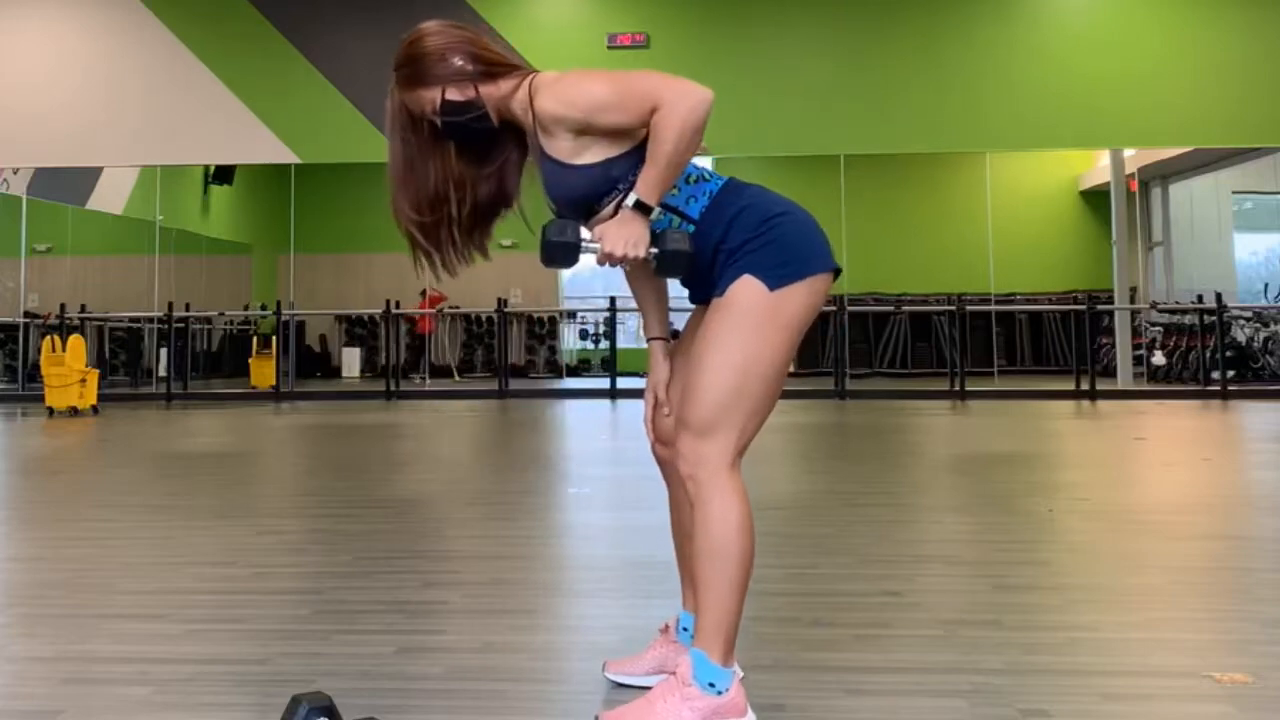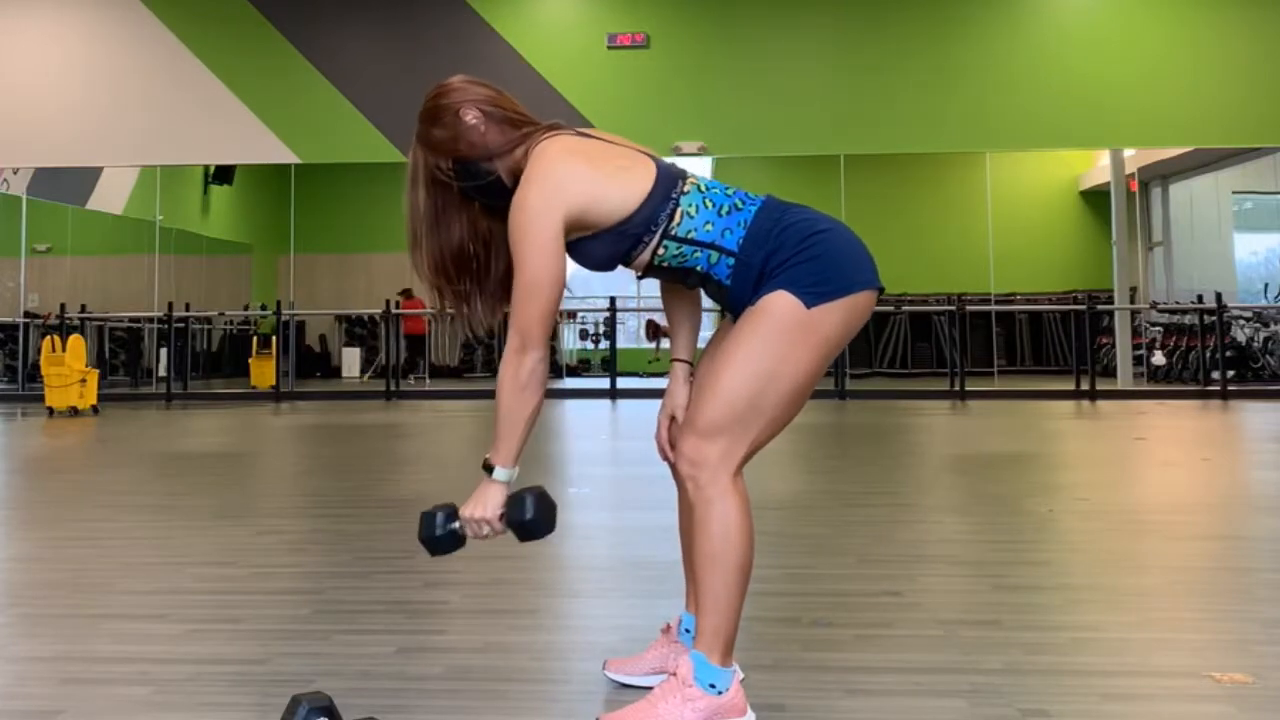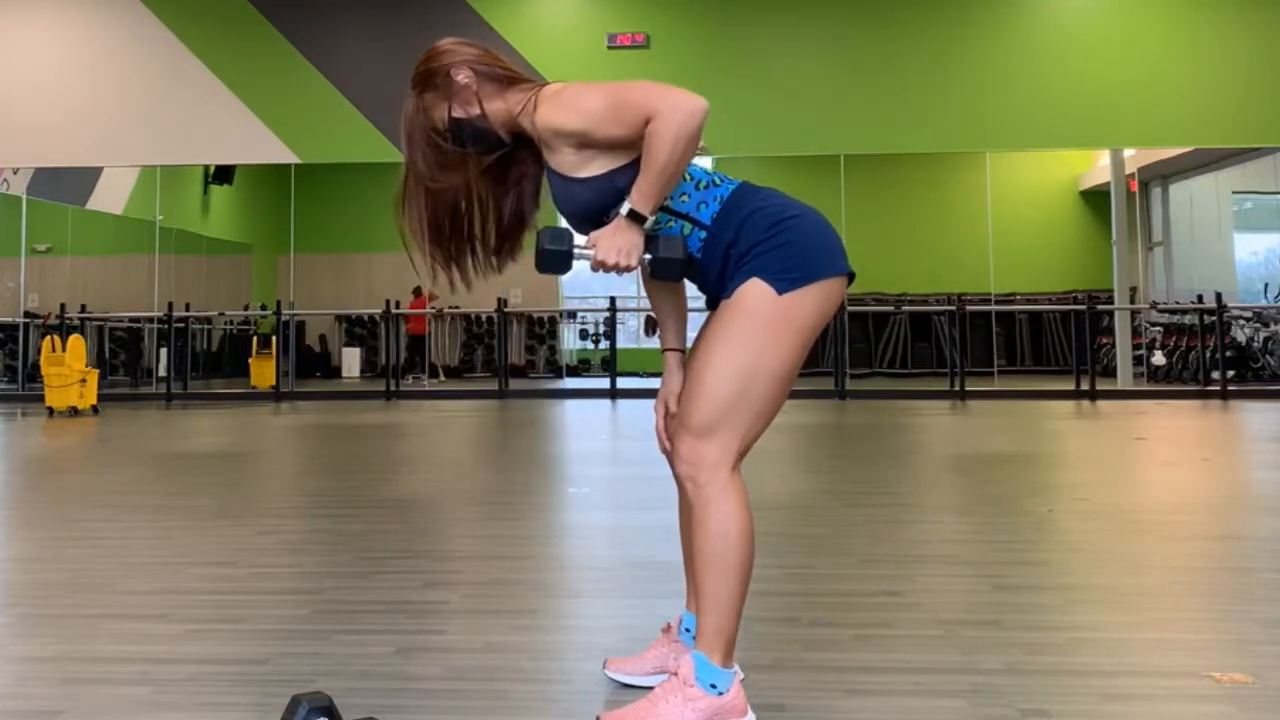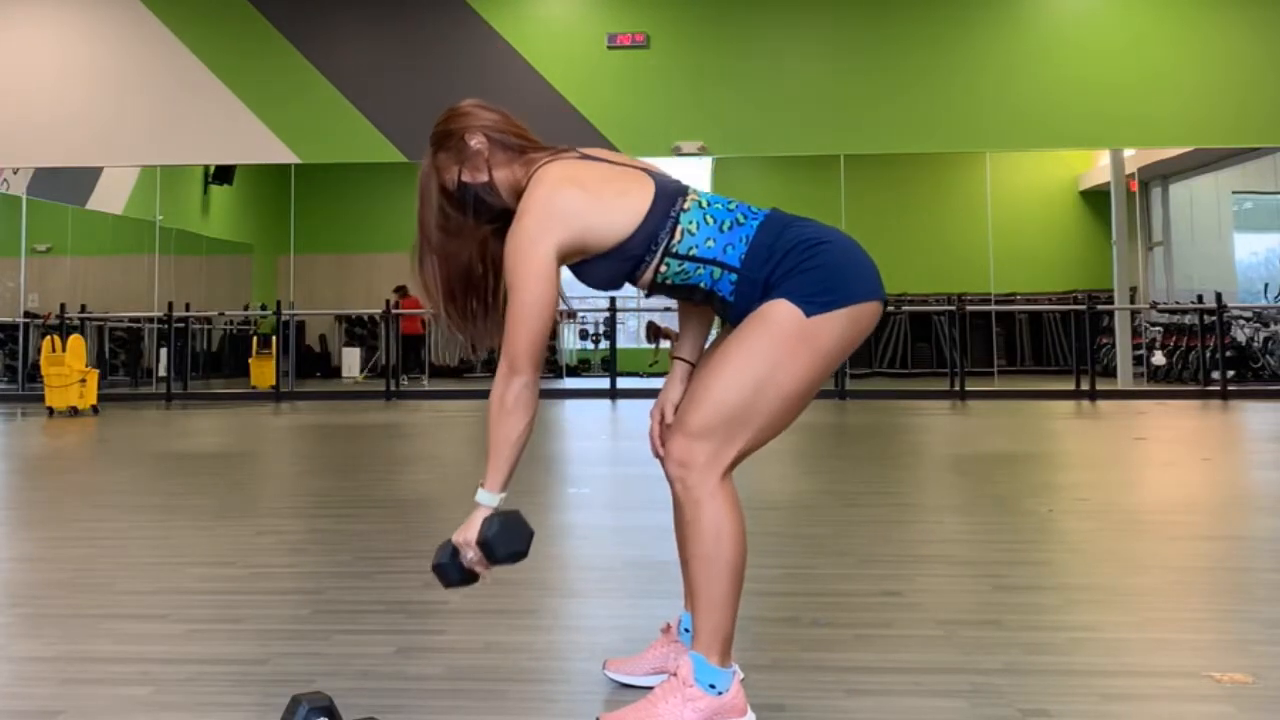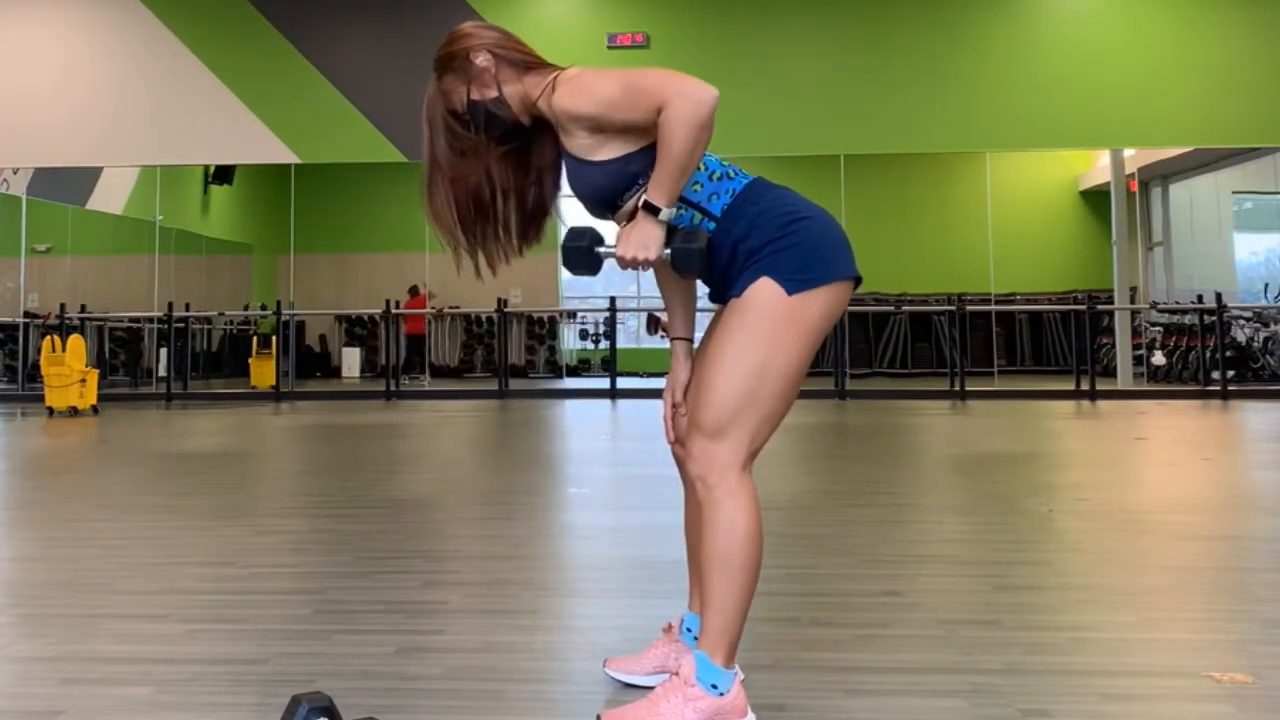
dt=1s
person 1, frame 1
left shoulder: (555, 98)
right shoulder: (534, 135)
left elbow: (688, 99)
right elbow: (631, 246)
left wrist: (638, 212)
right wrist: (660, 351)
left hip: (768, 249)
right hip: (742, 262)
left knee: (704, 455)
right knee: (674, 448)
right ankle: (692, 637)
person 1, frame 2
left shoulder: (540, 187)
right shoulder: (572, 156)
left elbow: (528, 352)
left wrist: (496, 477)
right wrist: (681, 373)
left hip: (814, 269)
right hip: (803, 270)
left knee: (706, 457)
right knee: (692, 450)
right ankle: (695, 640)
person 1, frame 3
left shoulder: (556, 112)
right shoulder: (541, 146)
left elbow: (683, 109)
right elbow: (662, 246)
left wrist: (631, 222)
right wrist: (674, 362)
left hip: (781, 253)
right hip: (772, 258)
left knee: (703, 455)
right knee: (692, 451)
right ankle: (694, 638)
person 1, frame 4
left shoulder: (540, 213)
right shoulder: (578, 174)
left elbow: (519, 374)
left wrist: (487, 500)
right wrist: (681, 370)
left hip: (818, 282)
right hip: (811, 278)
left knee: (694, 456)
right knee: (689, 451)
right ankle: (695, 641)
person 1, frame 5
left shoulder: (570, 94)
right shoulder: (558, 130)
left elbow: (693, 98)
left wrist: (649, 216)
right wrist: (682, 351)
left hip: (788, 251)
right hip: (776, 257)
left knee: (716, 456)
right knee: (696, 451)
right ankle: (695, 639)
